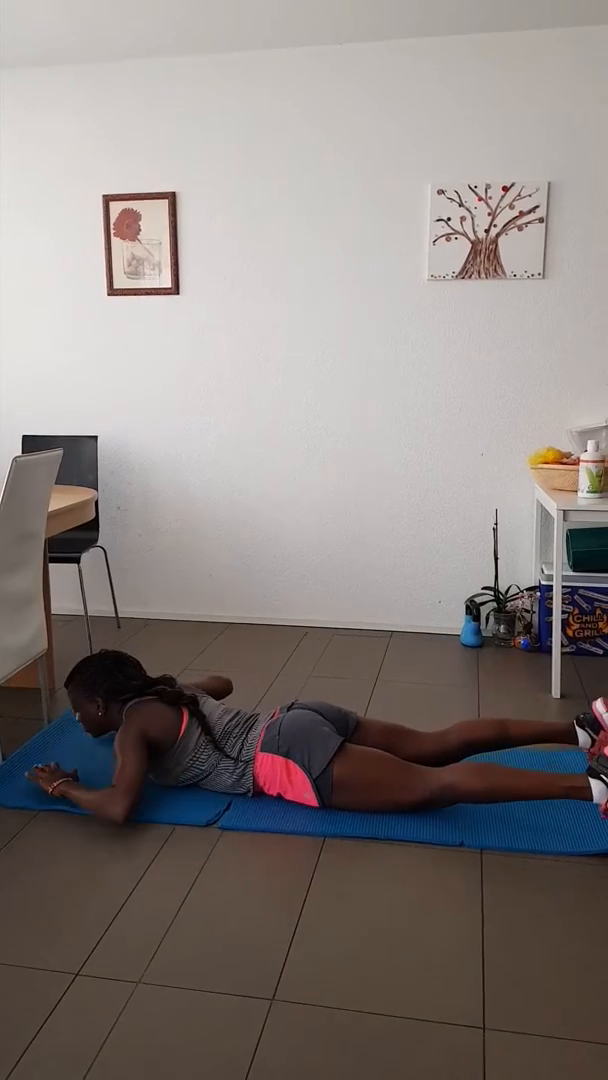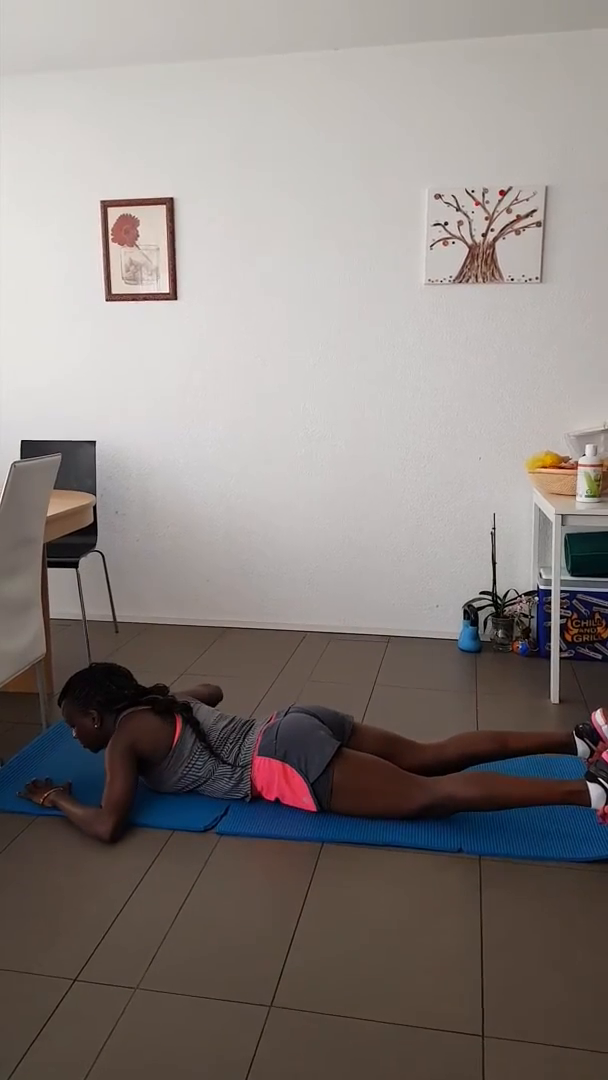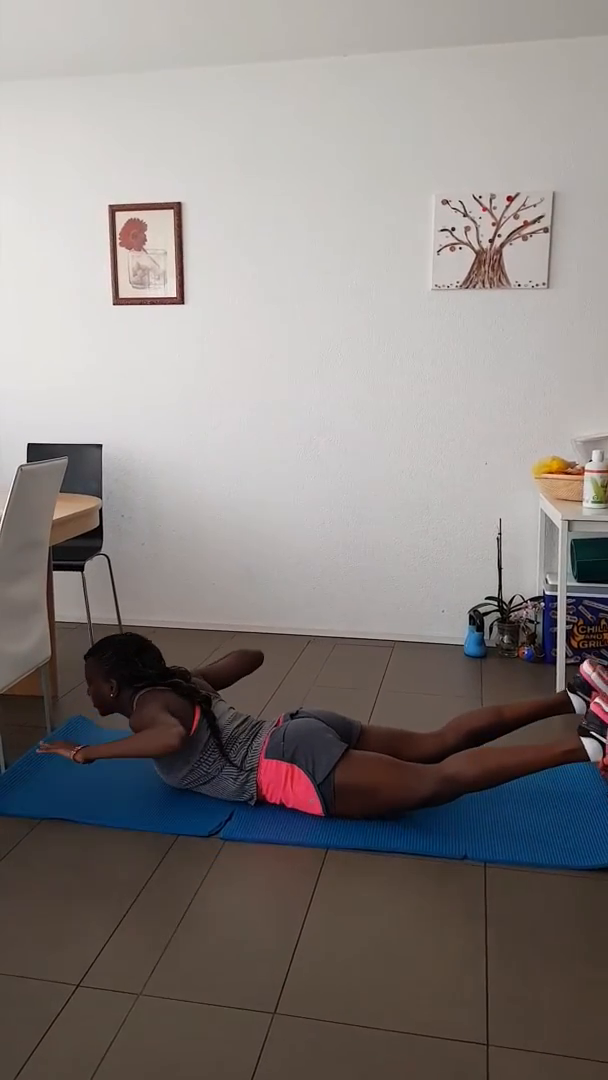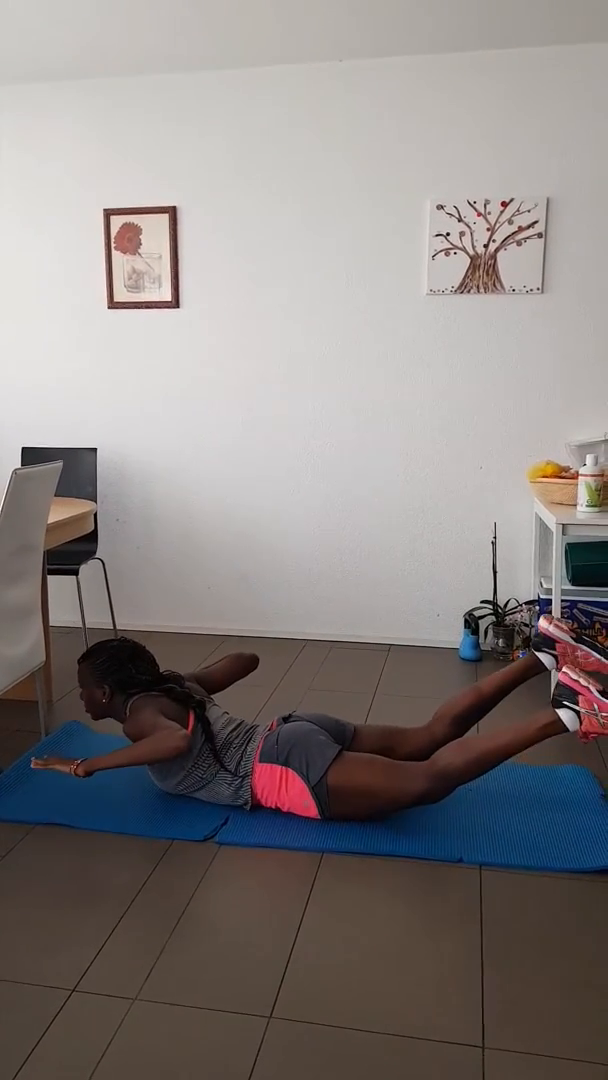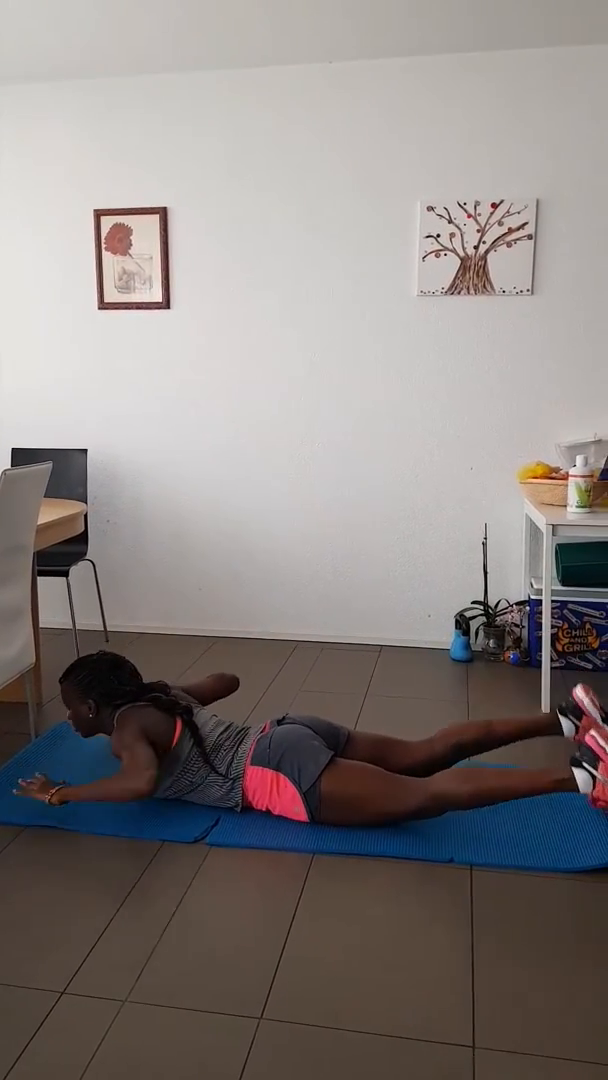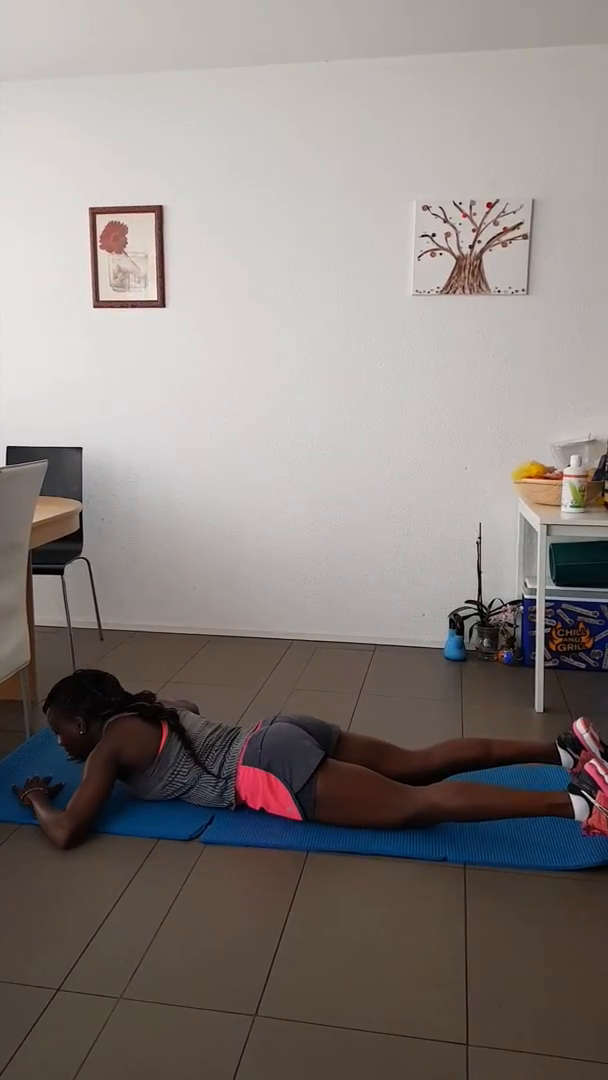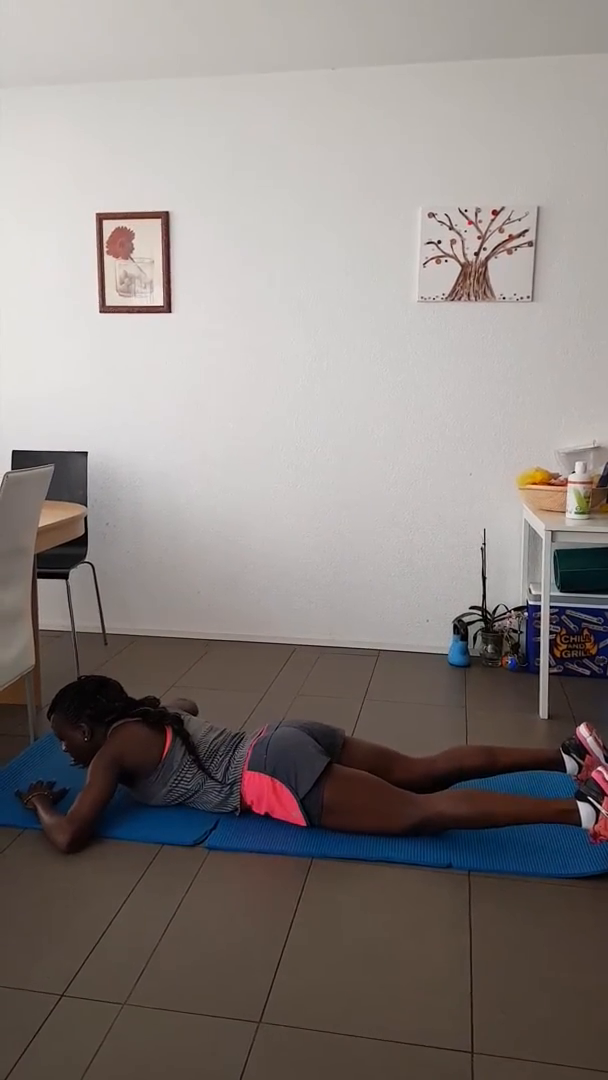
dt=0.7s
person 1, frame 1
left shoulder: (132, 725)
right shoulder: (169, 693)
left elbow: (120, 808)
right elbow: (224, 681)
left wrist: (65, 788)
left hip: (295, 759)
right hip: (302, 723)
left knee: (436, 786)
right knee: (437, 747)
person 1, frame 2
left shoulder: (125, 736)
right shoulder: (164, 703)
left elbow: (108, 826)
right elbow: (212, 688)
left wrist: (59, 800)
left hip: (290, 764)
right hip: (300, 728)
left knee: (434, 795)
right knee: (433, 757)
person 1, frame 3
left shoulder: (147, 708)
right shoulder: (182, 683)
left elbow: (175, 736)
right elbow: (251, 654)
left wrist: (90, 752)
left hip: (298, 767)
right hip: (304, 733)
left knee: (440, 781)
right knee: (439, 745)
person 1, frame 4
left shoulder: (139, 714)
right shoulder: (177, 687)
left elbow: (176, 742)
right elbow: (245, 659)
left wrist: (87, 765)
left hip: (290, 771)
right hip: (299, 735)
left knee: (432, 777)
right knee: (431, 738)
right ankle: (542, 655)
person 1, frame 5
left shoulder: (126, 728)
right shoulder: (163, 697)
left elbow: (142, 782)
right elbow: (227, 679)
left wrist: (60, 793)
left hip: (283, 774)
right hip: (291, 738)
left knee: (425, 796)
right knee: (427, 754)
person 1, frame 6
left shoulder: (109, 746)
right shoulder: (147, 709)
left elbow: (66, 832)
left wrist: (37, 799)
left hip: (272, 772)
right hip: (285, 738)
left knee: (419, 803)
right knee: (419, 765)
person 1, frame 7
left shoulder: (114, 750)
right shoulder: (152, 715)
left elbow: (68, 835)
left wrist: (41, 806)
left hip: (280, 777)
right hip: (290, 742)
left knee: (424, 812)
right knee: (424, 772)
